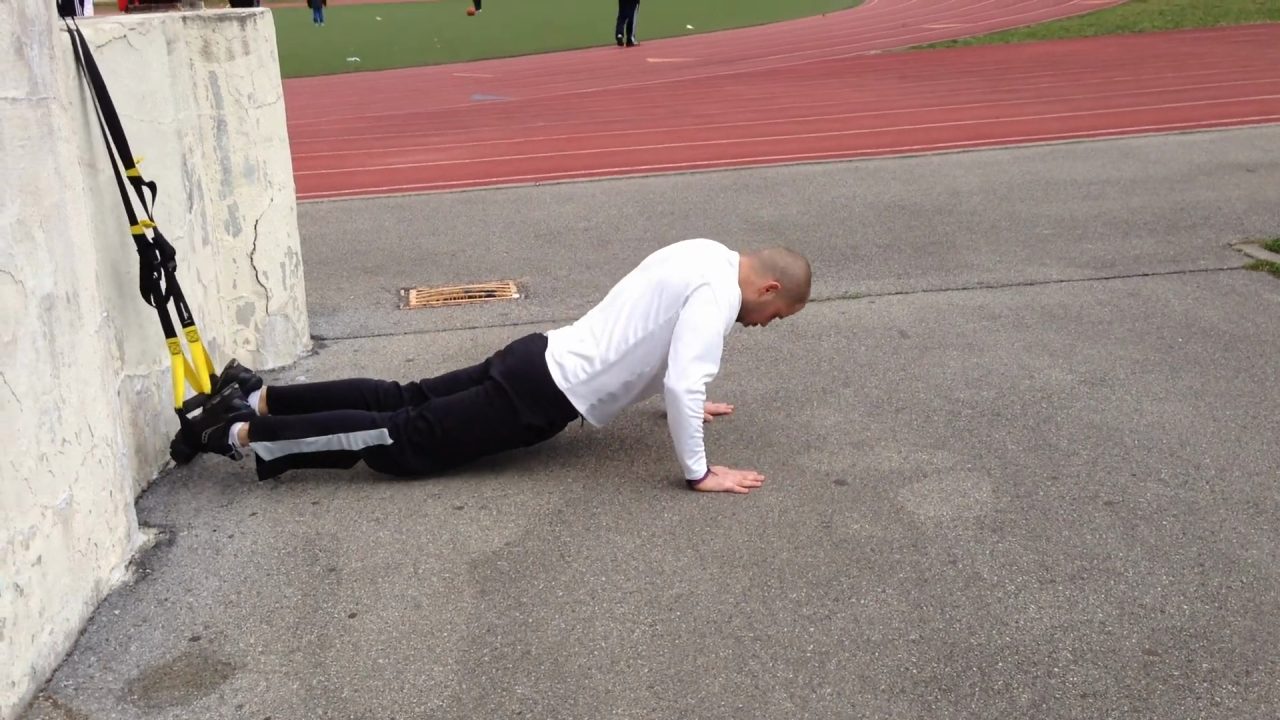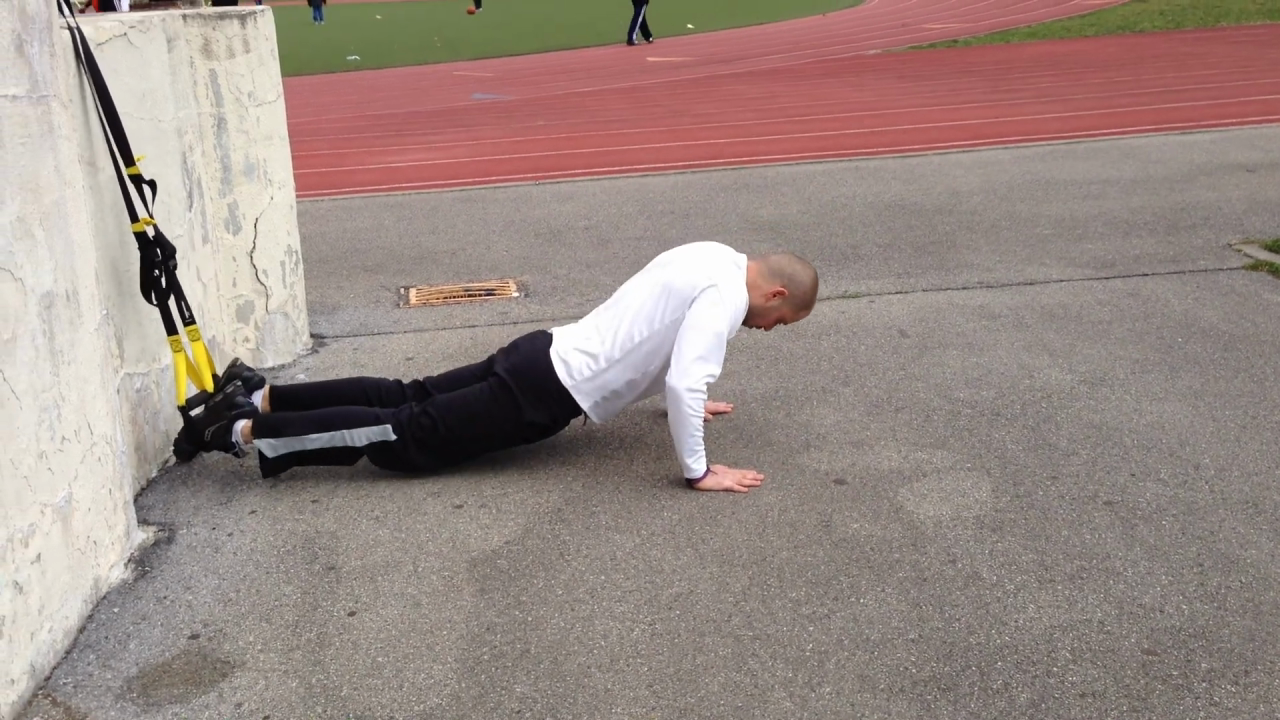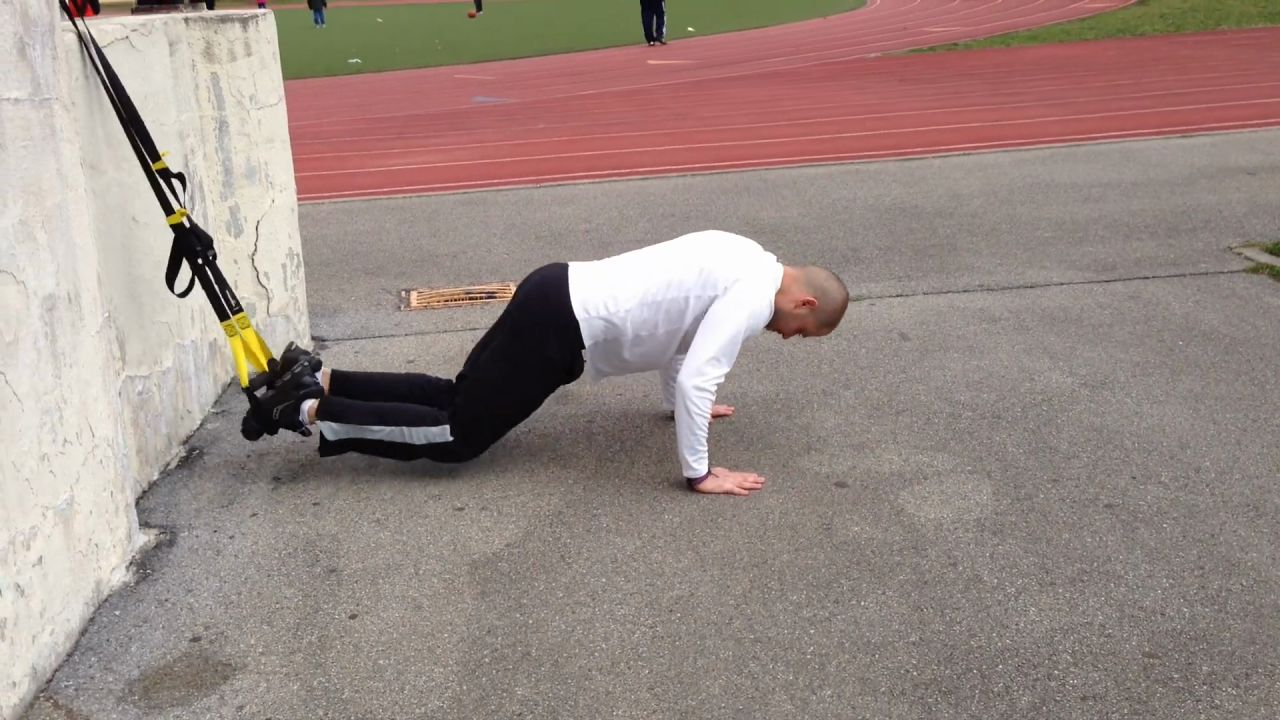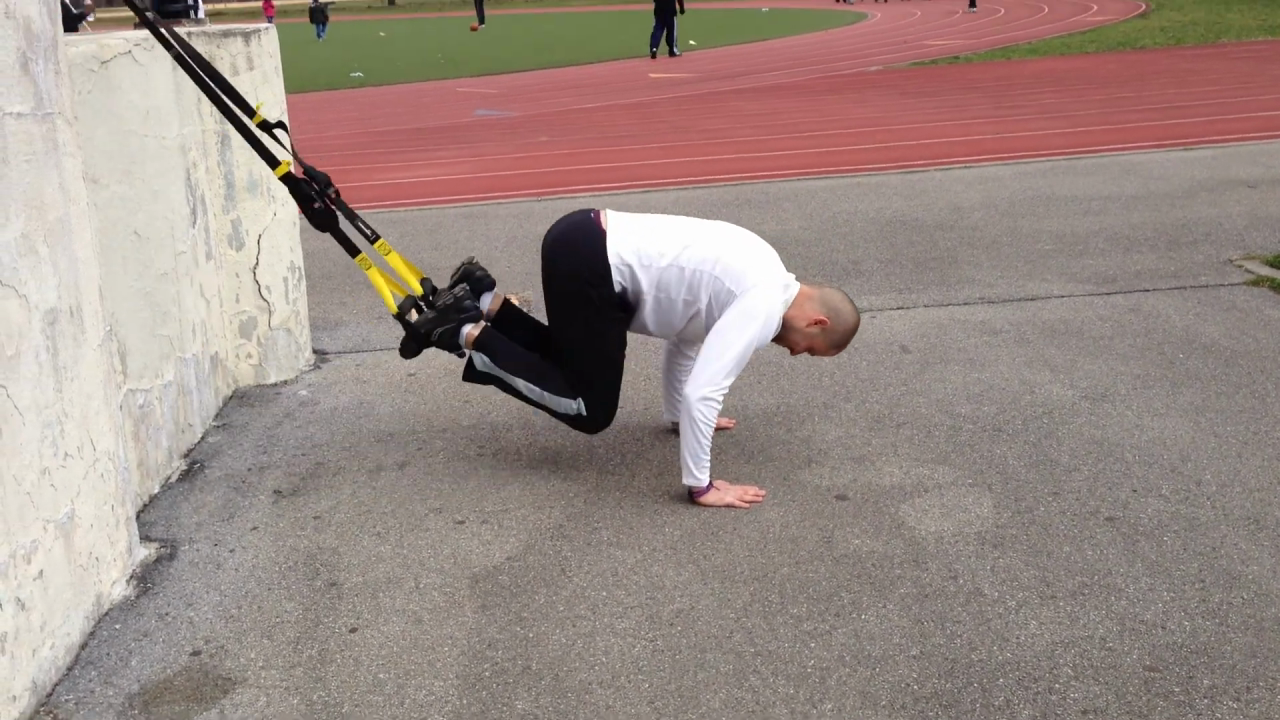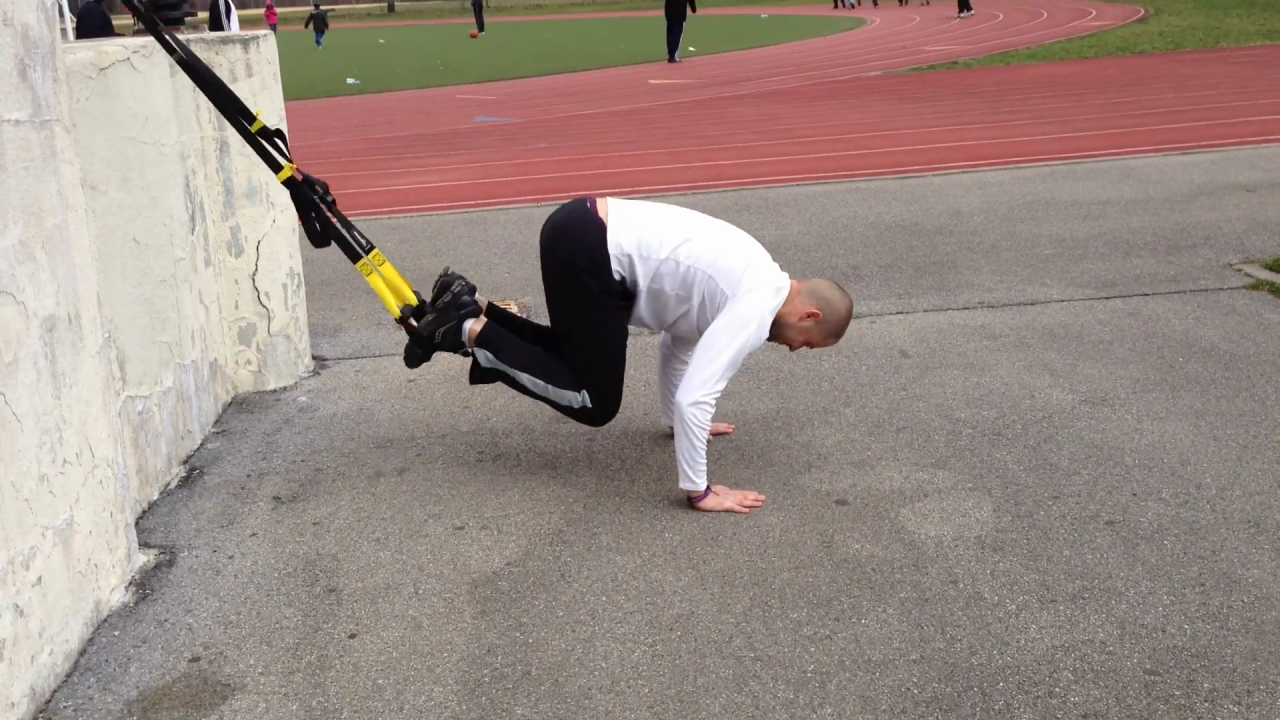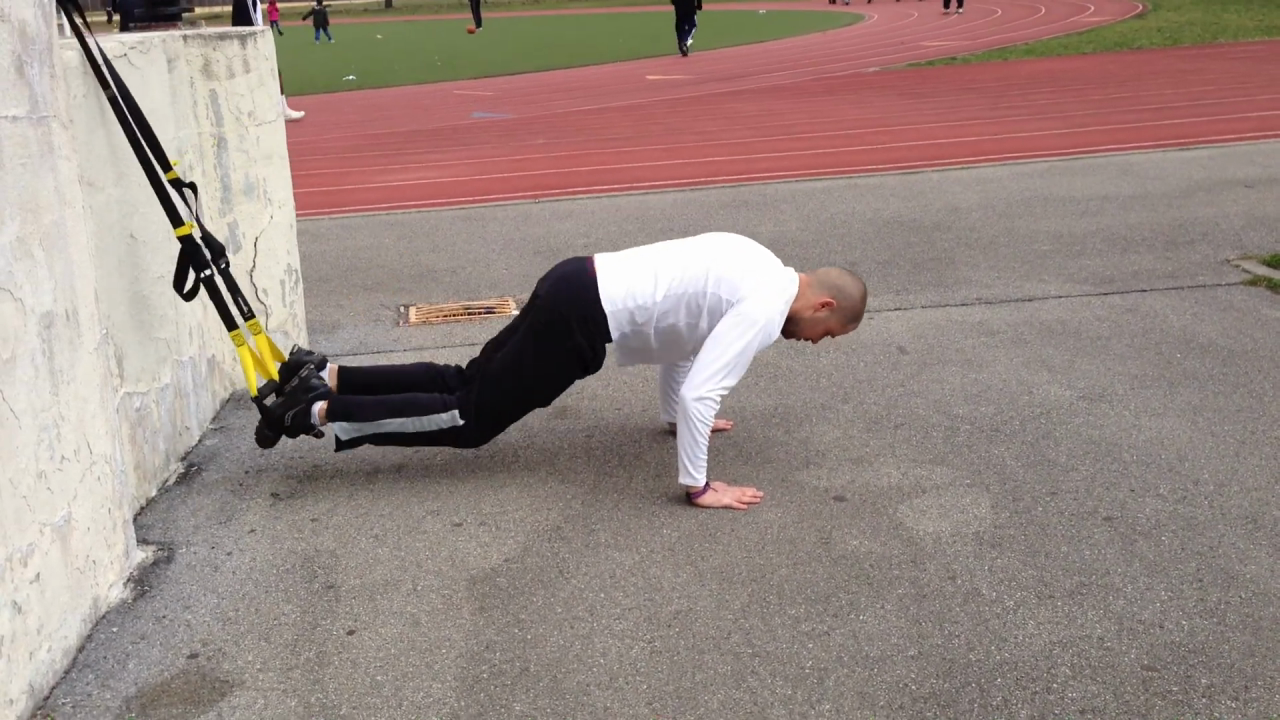
dt=0.4s
person 1, frame 1
left shoulder: (706, 254)
right shoulder: (720, 291)
right elbow: (682, 383)
left wrist: (687, 403)
right wrist: (699, 471)
left hip: (541, 359)
right hip: (544, 398)
left knee: (401, 404)
right knee: (404, 442)
left ankle: (255, 395)
right ankle: (243, 431)
person 1, frame 2
left shoulder: (713, 257)
right shoulder: (728, 295)
right elbow: (684, 382)
left wrist: (686, 400)
right wrist: (699, 470)
left hip: (545, 355)
right hip: (549, 395)
left knee: (407, 402)
right knee: (409, 436)
left ankle: (258, 393)
right ankle: (246, 428)
person 1, frame 3
left shoulder: (743, 258)
right shoulder: (756, 294)
right elbow: (695, 378)
left wrist: (684, 404)
right wrist: (700, 473)
left hip: (558, 294)
right hip: (561, 322)
left knee: (452, 400)
right knee: (458, 433)
left ankle: (318, 378)
right ankle: (310, 411)
person 1, frame 4
left shoulder: (760, 277)
right shoulder: (767, 306)
left elbow: (686, 331)
right elbow: (701, 390)
left wrist: (678, 416)
right wrist: (700, 486)
left hip: (585, 237)
right hip: (588, 259)
left knee: (579, 373)
right knee: (590, 411)
left ankle: (485, 306)
right ankle: (471, 336)
person 1, frame 5
left shoulder: (751, 279)
right shoulder: (758, 307)
left elbow: (679, 336)
right elbow: (694, 396)
left wrist: (674, 420)
right wrist: (699, 490)
left hip: (581, 227)
right hip: (588, 248)
left knee: (578, 362)
right knee: (594, 403)
left ankle: (469, 309)
right ankle: (472, 331)
person 1, frame 6
left shoulder: (756, 271)
right shoulder: (768, 307)
right elbow: (698, 392)
left wrist: (678, 417)
right wrist: (697, 485)
left hip: (577, 286)
right hip: (583, 316)
left knee: (465, 386)
right knee: (473, 419)
left ankle: (326, 379)
right ankle: (323, 410)
